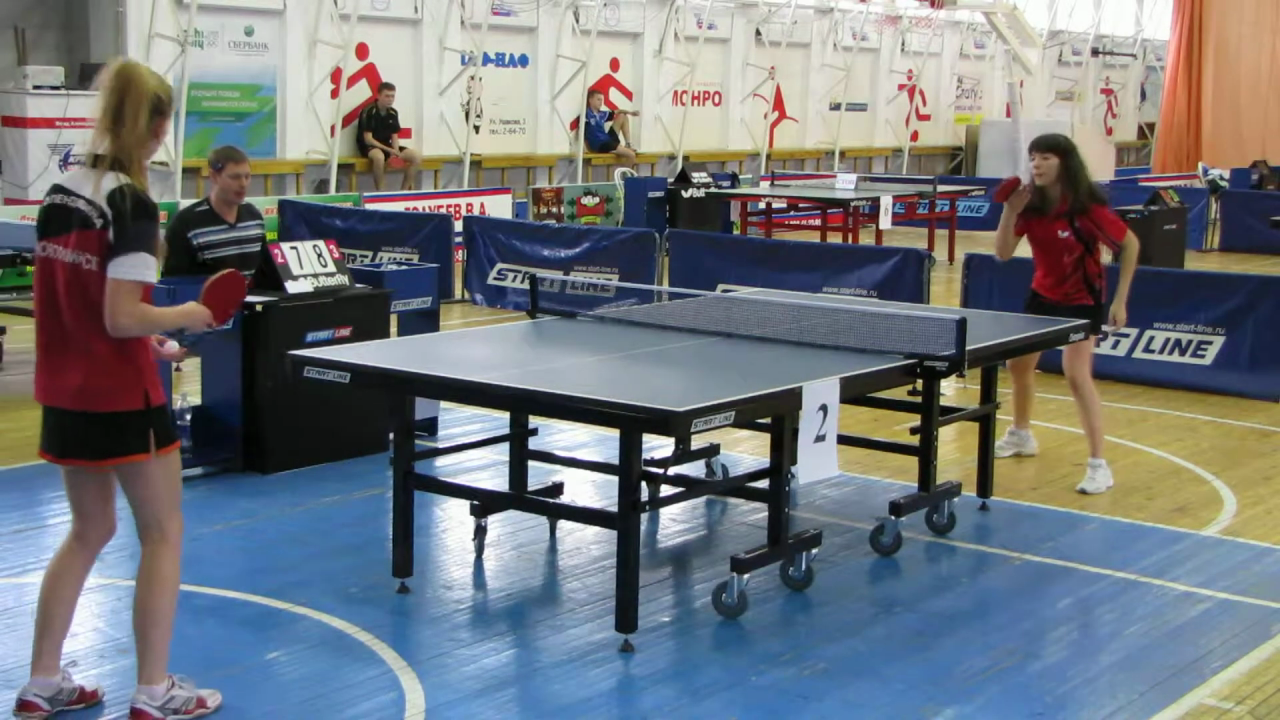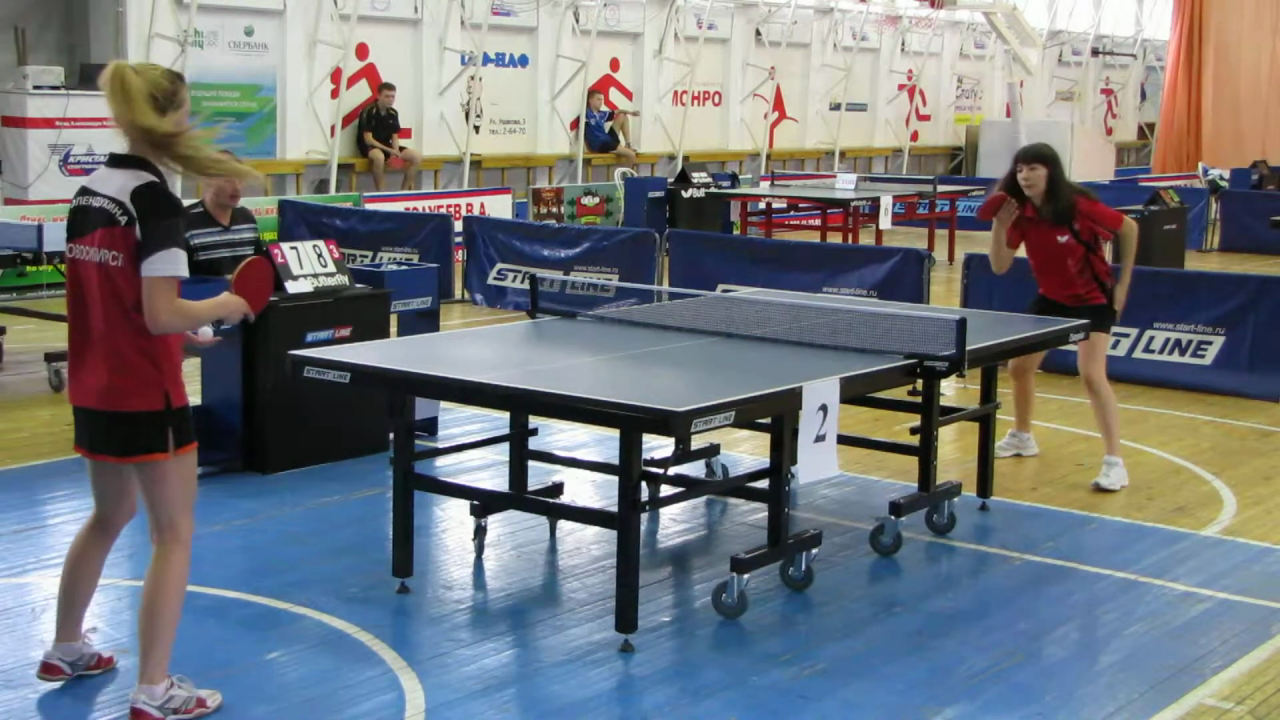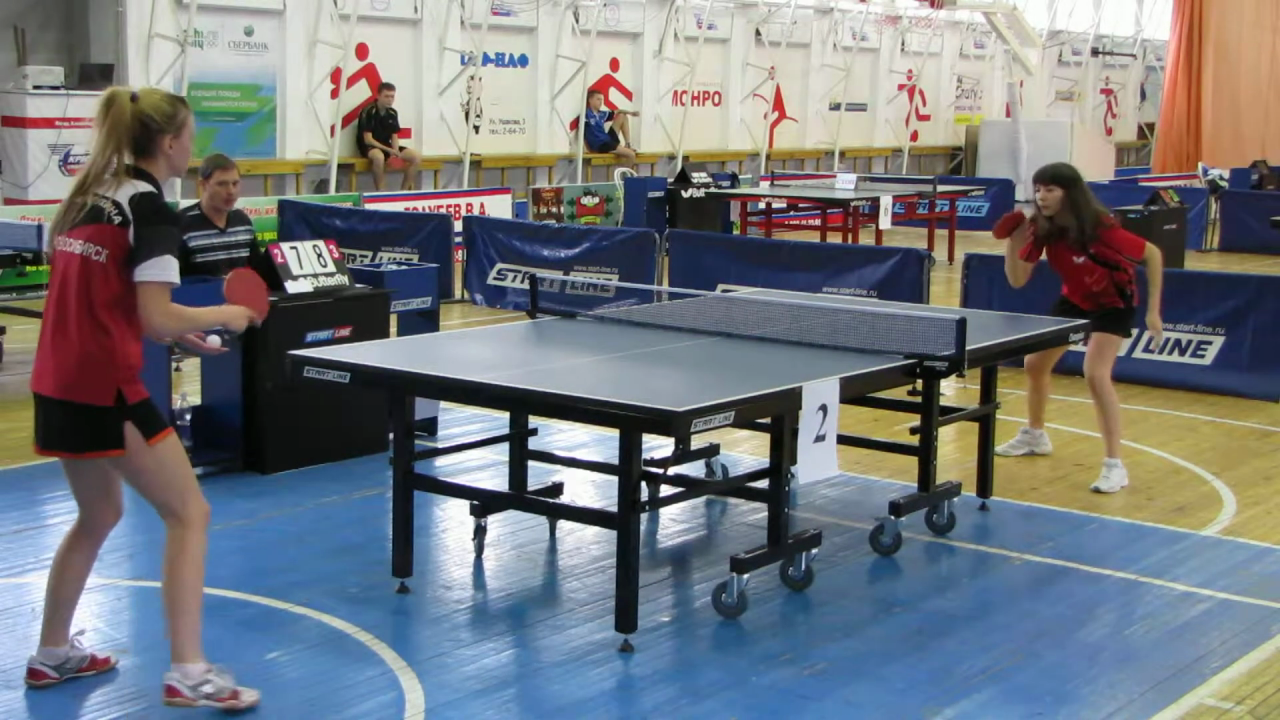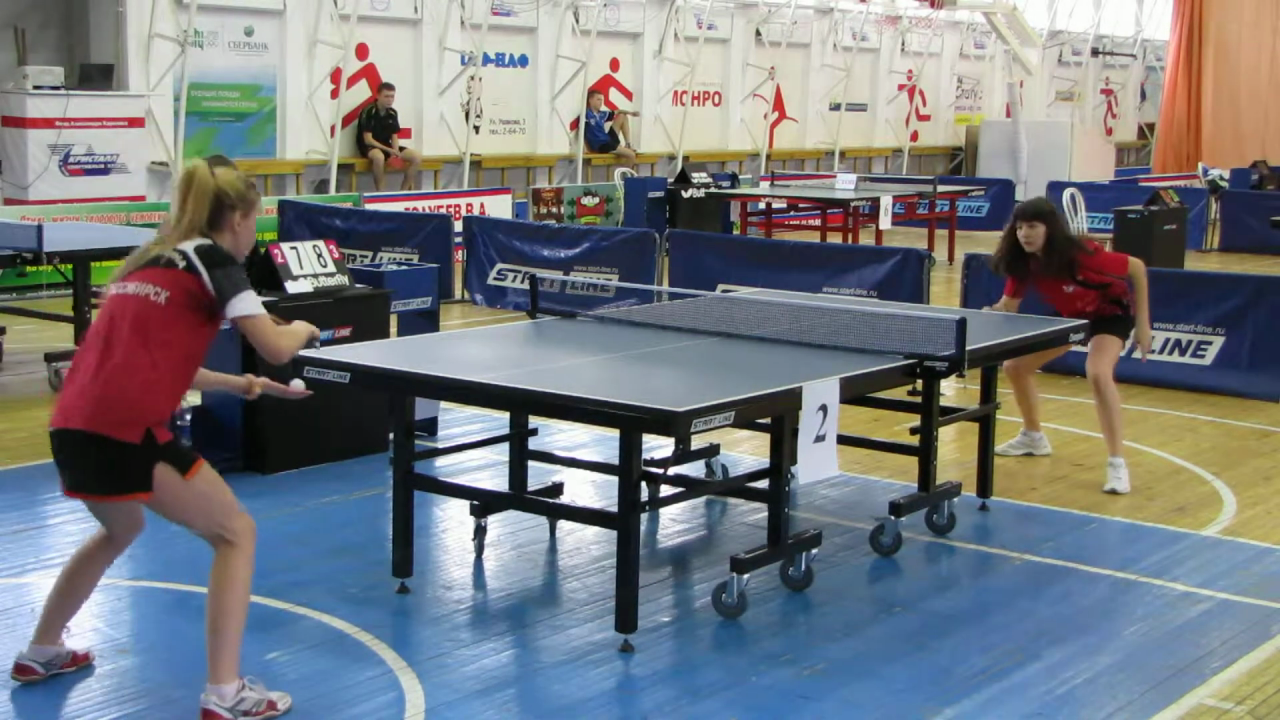
dt=0.5s
person 1, frame 1
left shoulder: (62, 189)
right shoulder: (131, 202)
left elbow: (69, 297)
right elbow: (122, 318)
right wrist: (183, 316)
left hip: (65, 393)
right hip: (122, 397)
left knee: (89, 531)
right knee: (163, 536)
person 1, frame 2
left shoulder: (87, 192)
right shoulder: (155, 202)
right elbow: (160, 315)
left wrist: (182, 323)
right wrist: (219, 306)
left hip: (93, 389)
right hip: (145, 395)
left knee: (110, 516)
right knee: (173, 535)
left ankle: (65, 648)
person 1, frame 3
left shoulder: (89, 196)
right shoulder: (150, 208)
right elbow: (156, 318)
left wrist: (177, 330)
right wrist: (222, 314)
left hip: (57, 386)
right hip: (105, 389)
left knee: (98, 515)
right knee: (189, 514)
left ankle: (51, 654)
right ankle: (189, 671)
person 1, frame 4
left shoulder: (150, 260)
right shoulder: (210, 259)
right elbow: (276, 348)
left wrist: (239, 384)
right wrist: (299, 329)
left hip: (72, 428)
right hip: (126, 433)
left knee: (118, 530)
right knee: (236, 534)
left ankle: (41, 651)
person 2, frame 1
left shoulder: (1087, 207)
right shoulder: (1031, 203)
left elbow: (1130, 245)
right elbow: (1003, 254)
left wrist: (1120, 299)
right wrist: (1010, 212)
left hip: (1081, 299)
right hip: (1043, 294)
left knee: (1077, 376)
right knee: (1018, 364)
left ankle: (1098, 465)
right ankle: (1021, 434)
person 2, frame 2
left shoulder: (1079, 206)
right shoulder: (1020, 213)
left elbow: (1129, 228)
right elbow: (999, 267)
left wrist: (1123, 283)
right wrist: (999, 227)
left hip: (1092, 300)
right hip: (1051, 299)
left knee: (1092, 374)
right knee: (1018, 368)
left ankle: (1114, 463)
right ankle: (1022, 437)
person 2, frame 3
left shoulder: (1100, 229)
right shoulder: (1040, 227)
left elbow: (1152, 255)
right elbow: (1017, 280)
left wrist: (1153, 310)
right wrist: (1013, 245)
left hip: (1112, 304)
right hip: (1073, 300)
left knee: (1095, 375)
right knee: (1034, 365)
left ankle: (1114, 465)
right ankle: (1035, 435)
person 2, frame 4
left shoulder: (1083, 255)
right shoulder: (1022, 261)
left elbow: (1137, 267)
right elbow: (1007, 307)
left wrist: (1142, 323)
left hip: (1111, 313)
right hip: (1069, 316)
left knee: (1098, 374)
right knee: (1014, 366)
left ankle: (1117, 464)
right ankle: (1033, 436)
